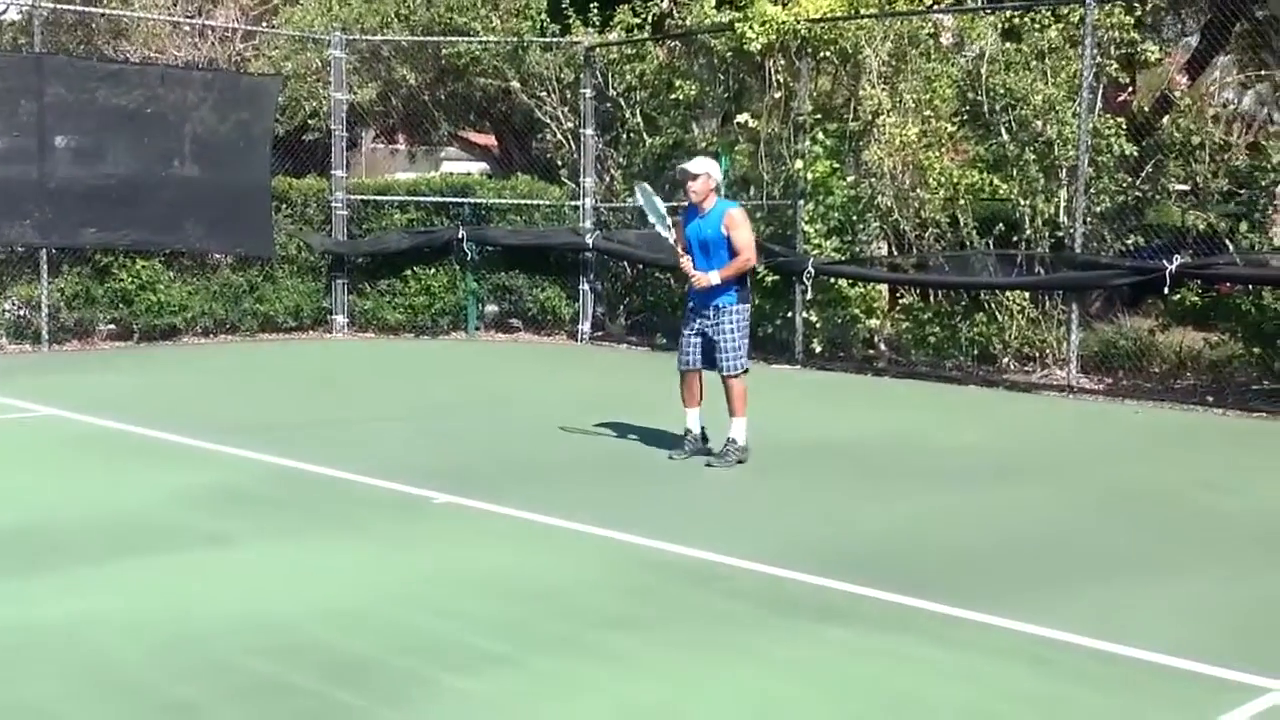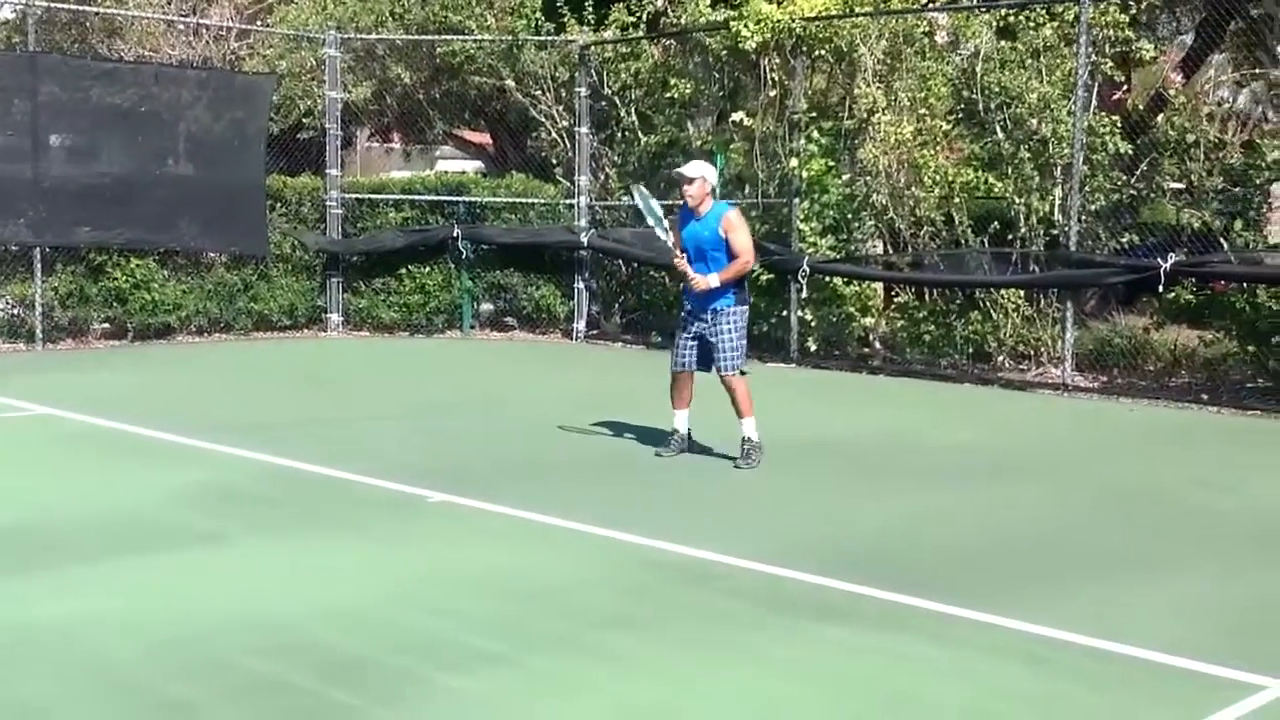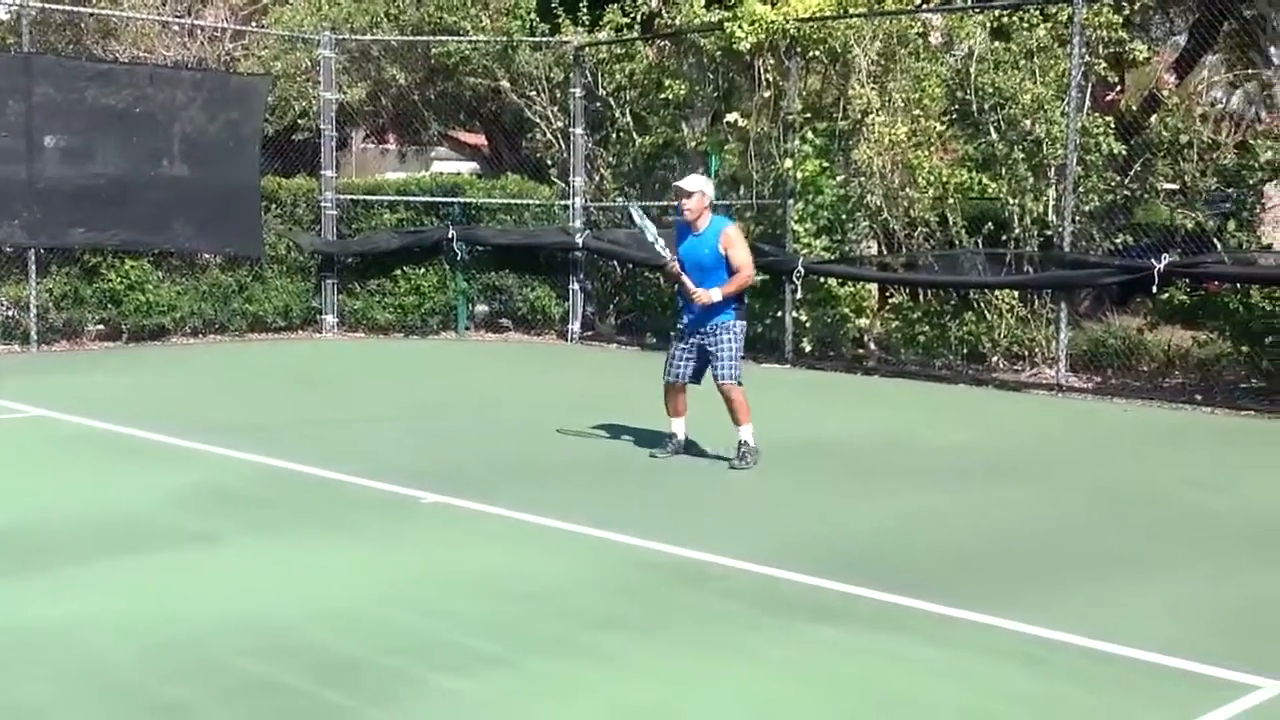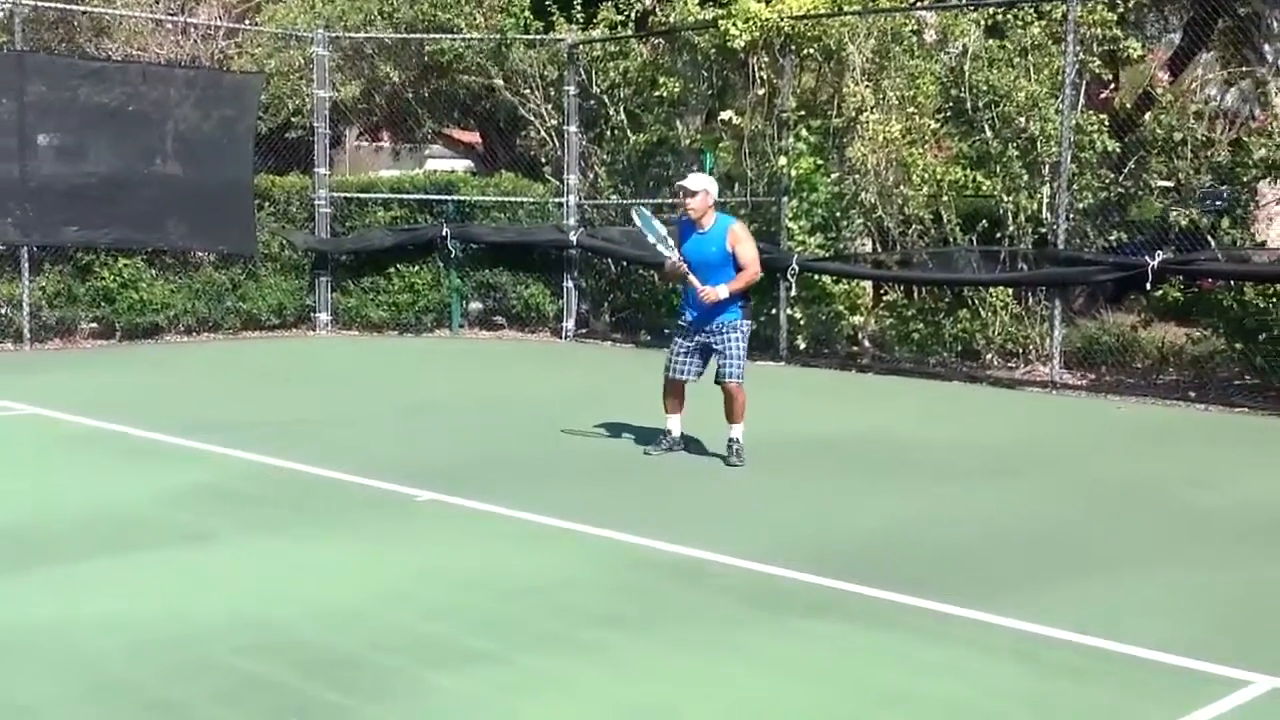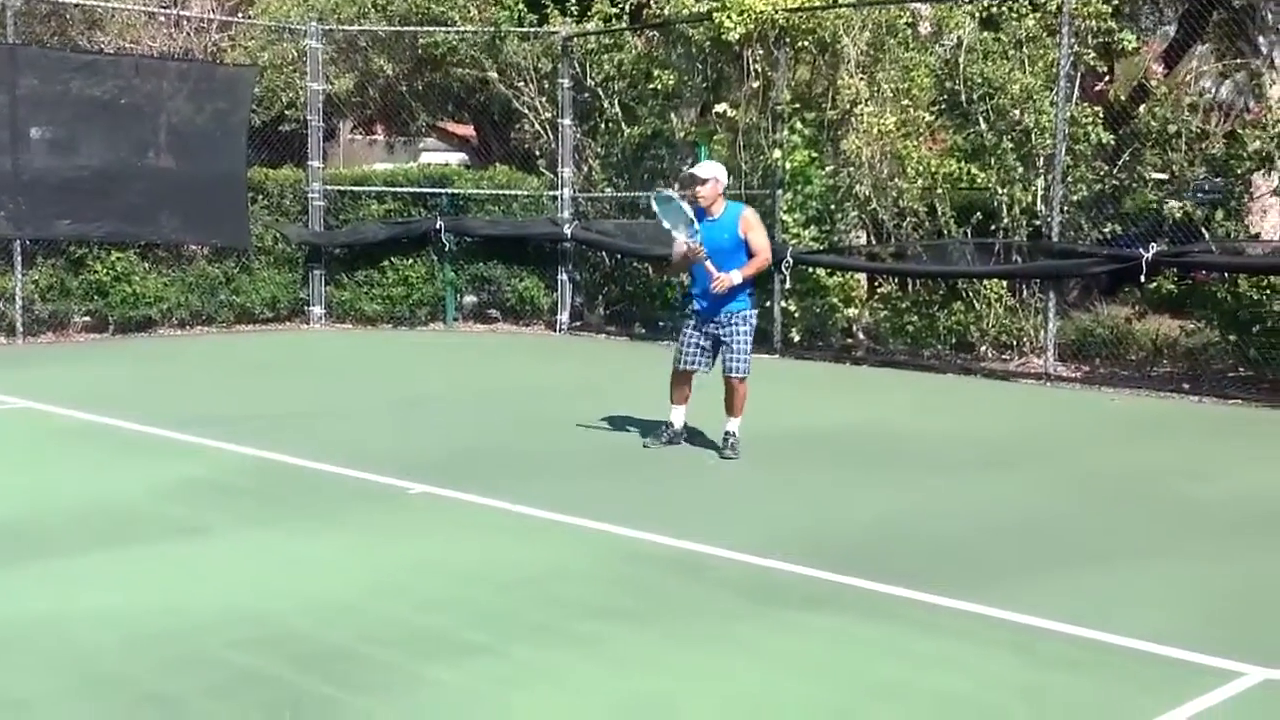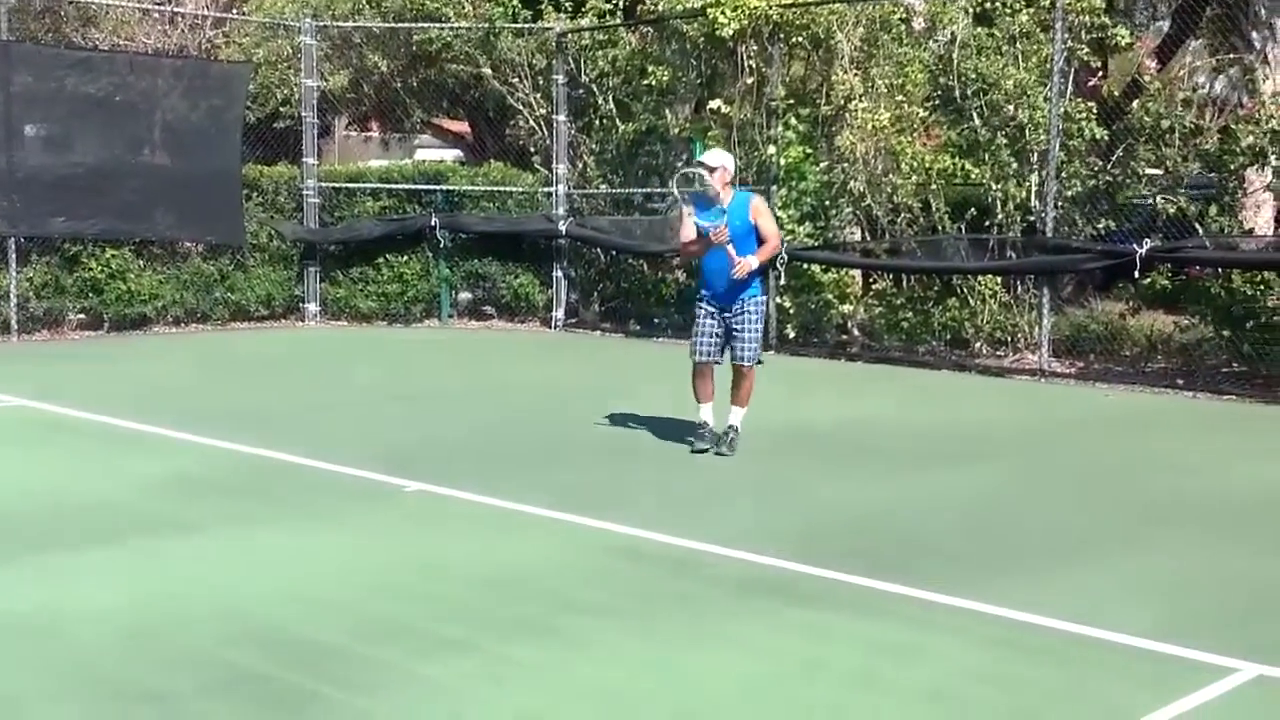
dt=0.1s
person 1, frame 1
left shoulder: (731, 213)
right shoulder: (687, 214)
left elbow: (748, 258)
left wrist: (714, 276)
right wrist: (683, 261)
left hip: (729, 305)
right hip: (698, 303)
left knee: (731, 372)
right knee: (688, 369)
left ankle: (737, 442)
right ankle: (694, 435)
person 1, frame 2
left shoulder: (728, 217)
right shoulder: (682, 216)
left elbow: (746, 259)
right elbow: (678, 254)
left wrist: (713, 279)
right wrist: (678, 260)
left hip: (727, 307)
right hip: (694, 307)
left knee: (730, 373)
right knee: (680, 370)
left ankle: (751, 440)
right ankle: (680, 434)
person 1, frame 3
left shoulder: (727, 231)
right shoulder: (680, 231)
left elbow: (747, 274)
right elbow: (672, 268)
left wrist: (715, 294)
right wrist: (673, 272)
left hip: (725, 321)
right hip: (691, 320)
left knee: (727, 383)
right knee: (674, 382)
left ankle: (747, 444)
right ankle: (677, 437)
person 1, frame 4
left shoulder: (733, 229)
right shoulder: (681, 229)
left elbow: (753, 271)
right elbow: (669, 274)
left wrist: (722, 290)
right wrist: (676, 270)
left hip: (730, 320)
right hip: (692, 320)
left knee: (731, 382)
right knee: (673, 378)
left ankle: (735, 440)
right ankle: (673, 434)
person 1, frame 5
left shoulder: (744, 215)
right shoulder: (690, 217)
left elbow: (764, 257)
right elbow: (678, 264)
left wrist: (736, 275)
right wrist: (688, 257)
left hip: (738, 310)
right hip: (701, 309)
left knee: (735, 376)
right knee: (682, 369)
left ankle: (731, 433)
right ankle: (675, 427)
person 1, frame 6
left shoulder: (753, 203)
left elbow: (774, 241)
right elbow: (684, 250)
left wrist: (754, 260)
right wrist: (708, 242)
left hip: (748, 298)
right hip: (710, 299)
left knee: (745, 365)
right knee: (703, 363)
left ankle: (733, 427)
right ankle: (704, 424)
